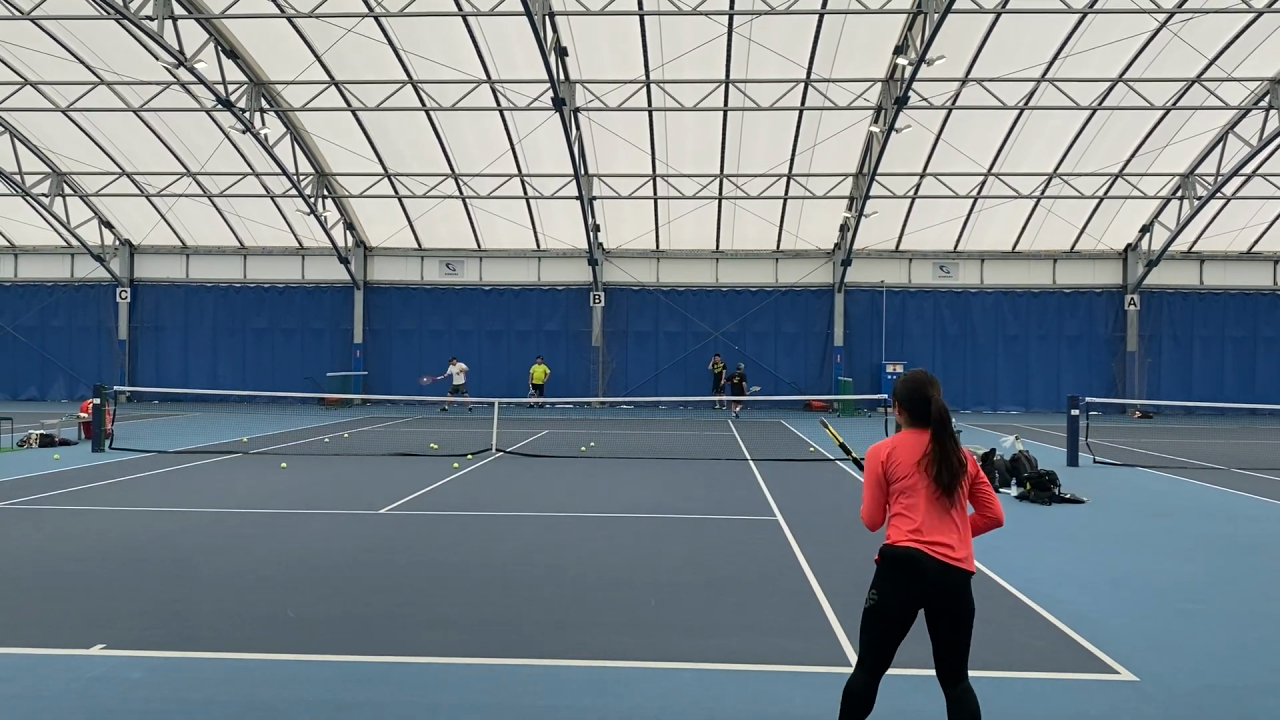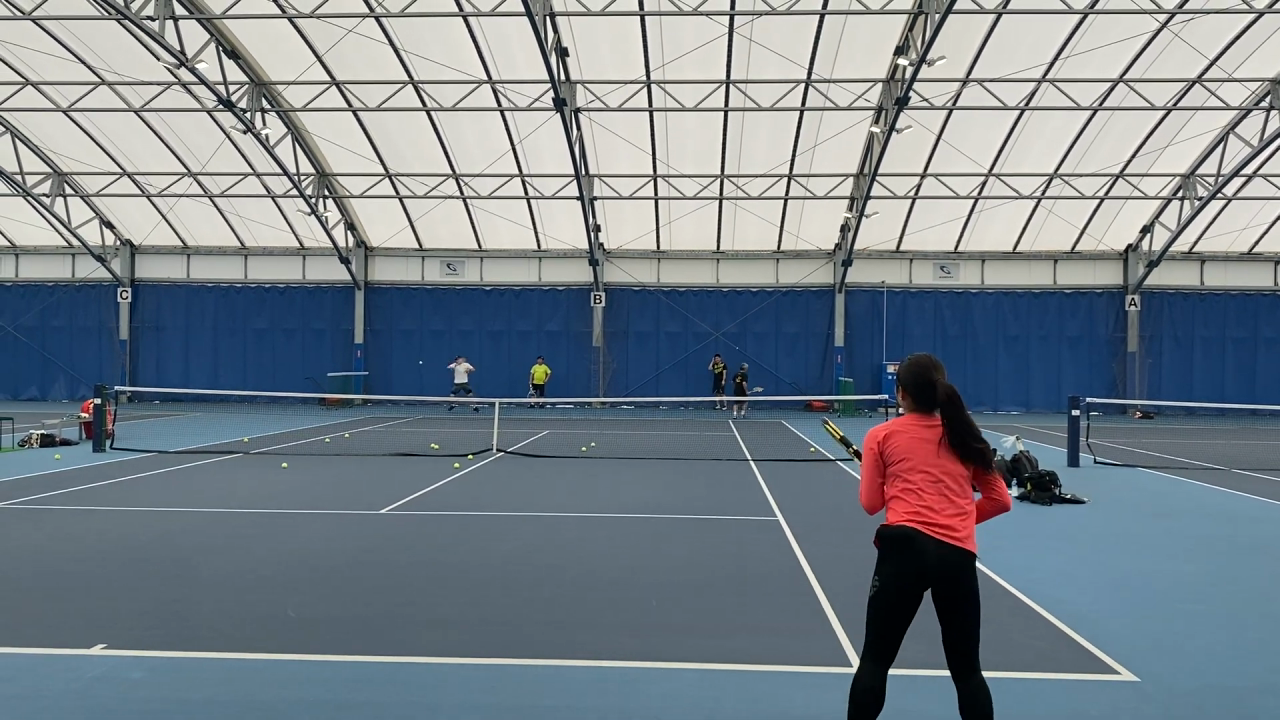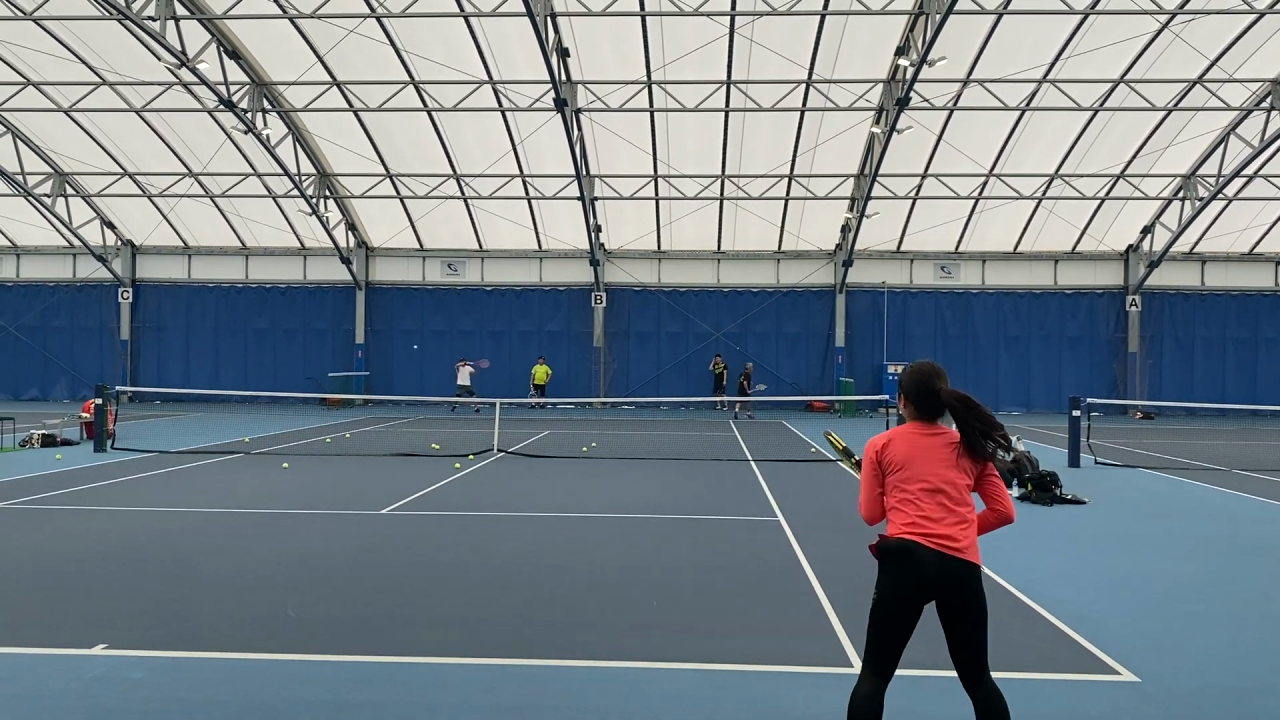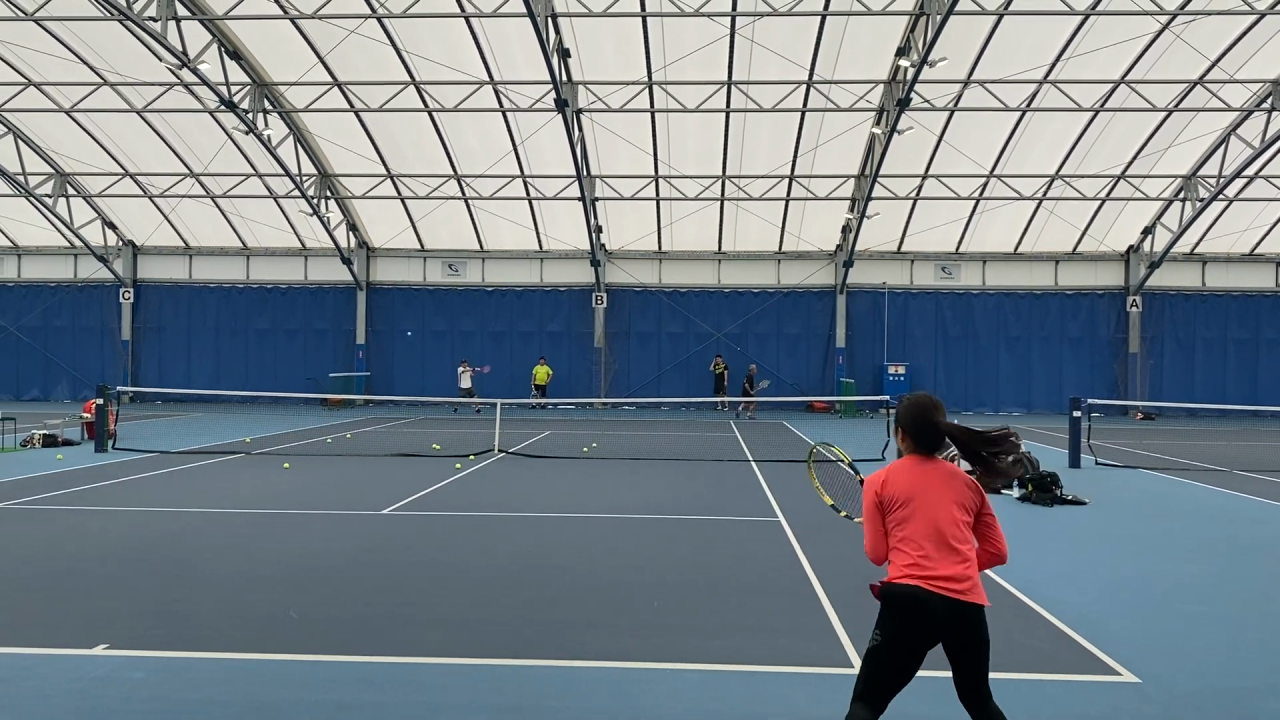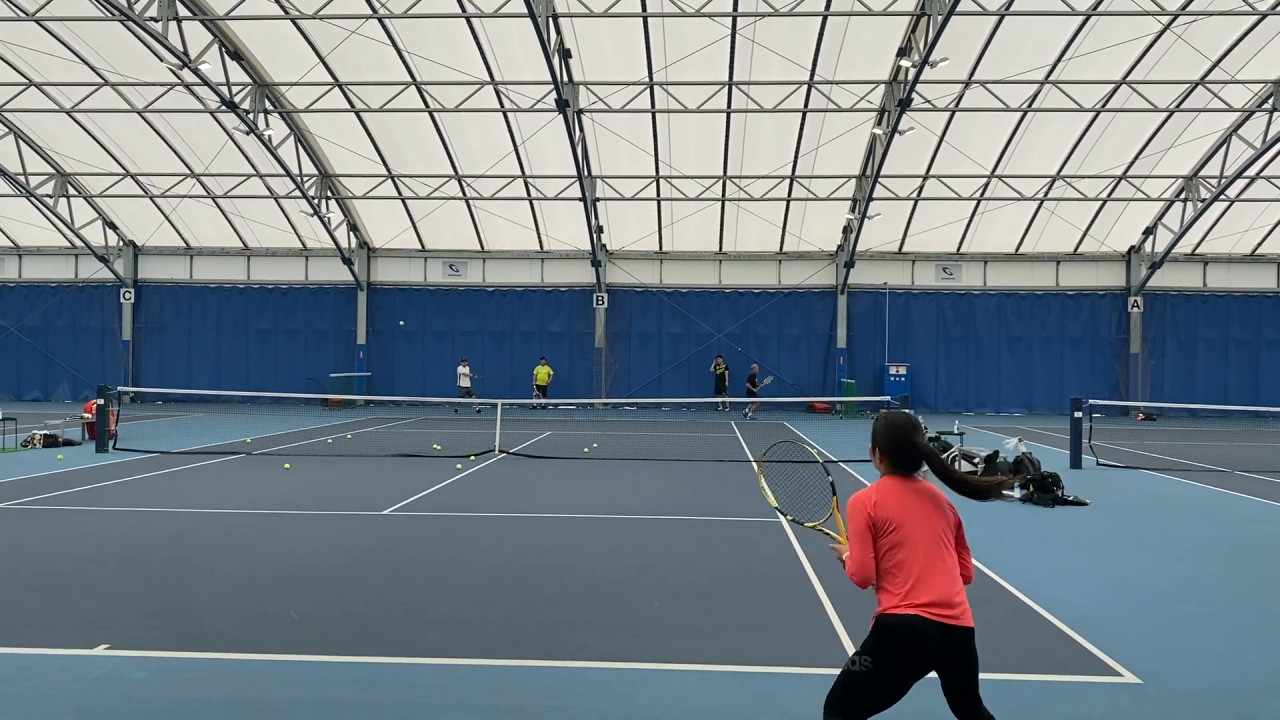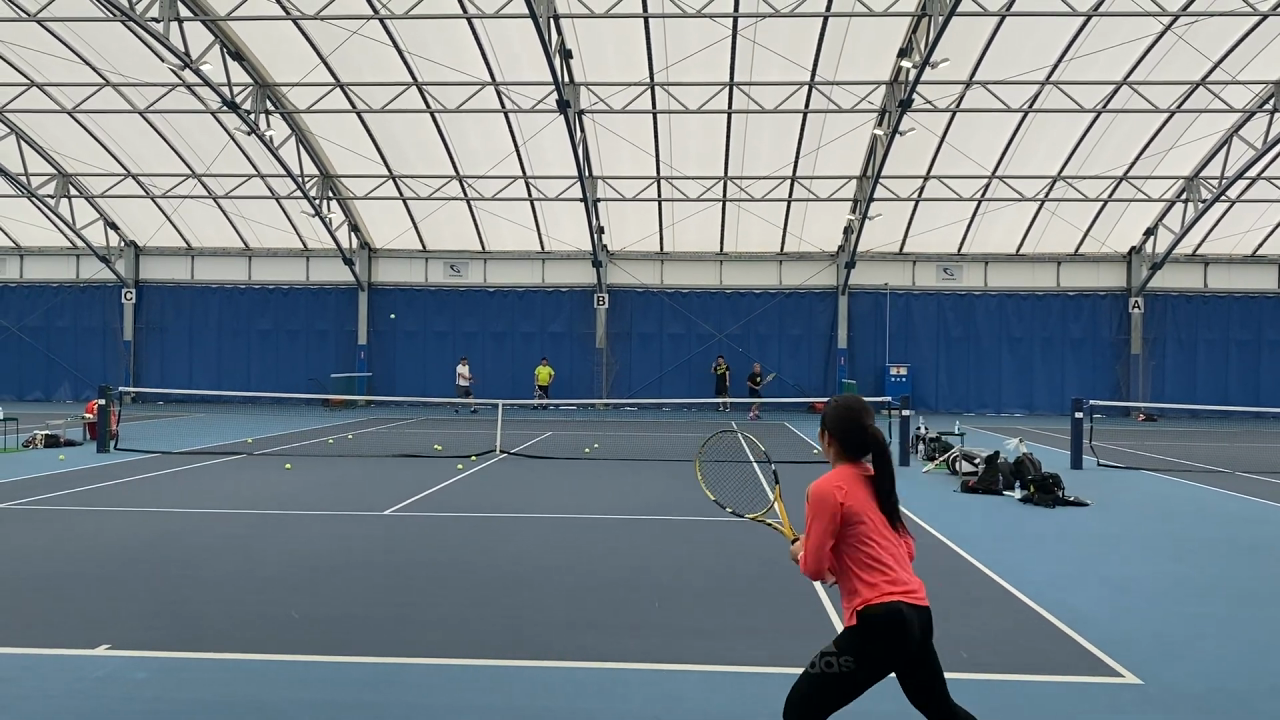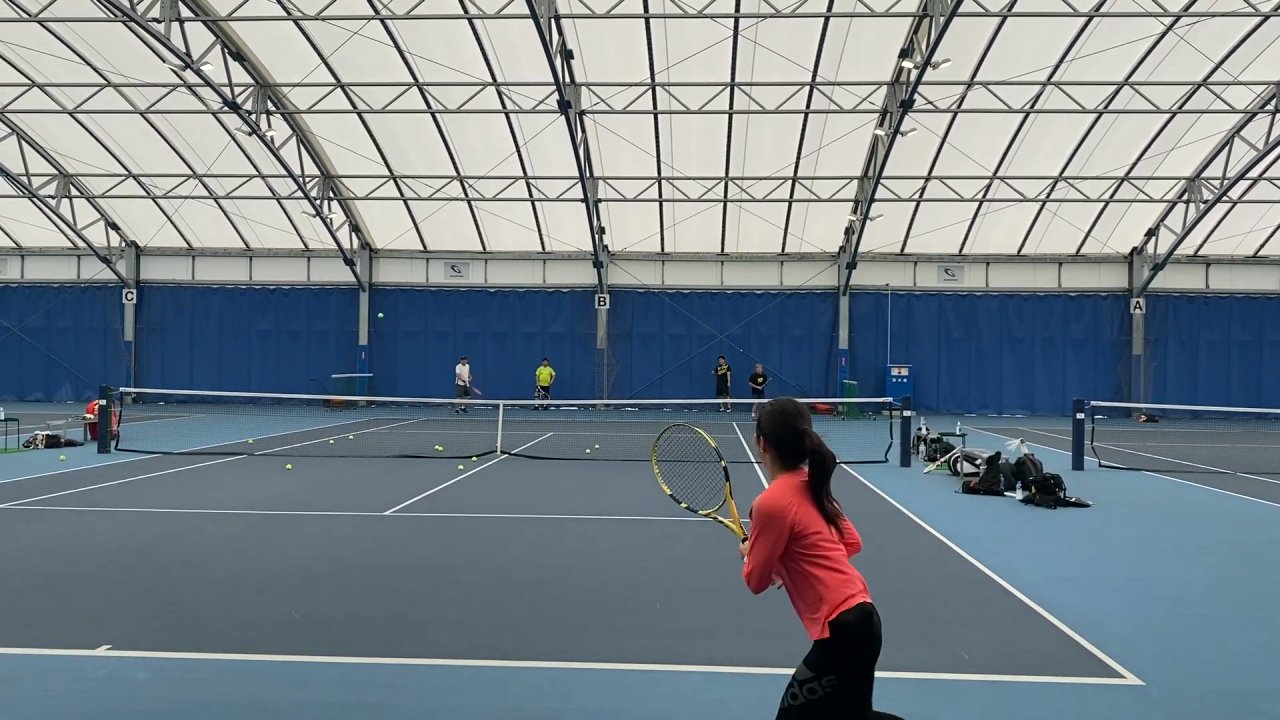
dt=0.1s
person 1, frame 1
left shoulder: (884, 452)
right shoulder: (962, 456)
left elbow: (871, 518)
right elbow: (994, 516)
left hip: (903, 563)
right hip: (955, 573)
left knee: (869, 667)
right knee: (954, 679)
person 1, frame 2
left shoulder: (881, 435)
right shoulder: (965, 441)
left elbow: (870, 502)
right elbow: (1001, 501)
left hip: (904, 547)
right hip: (958, 557)
left knee: (874, 660)
right knee: (967, 669)
person 1, frame 3
left shoulder: (881, 444)
right shoulder: (970, 448)
left elbow: (871, 514)
right elbow: (1005, 513)
left hip: (905, 563)
right hip: (963, 570)
left knee: (874, 674)
right knee: (978, 680)
person 1, frame 4
left shoulder: (880, 481)
right shoulder: (968, 484)
left elbow: (876, 552)
right elbow: (998, 553)
left hip: (909, 600)
right hip: (965, 606)
person 1, frame 5
left shoulder: (864, 502)
right shoulder: (943, 503)
left elbow: (862, 578)
left wrist: (849, 556)
left hip: (903, 630)
right hip: (957, 632)
person 1, frame 6
left shoulder: (825, 490)
right shoulder: (878, 485)
left elbow: (814, 568)
left wrist: (800, 551)
left hip: (877, 621)
right hip: (914, 614)
person 1, frame 7
left shoulder: (770, 504)
right shoulder: (813, 487)
left elbow: (756, 582)
right elbow: (852, 542)
left wrist: (749, 550)
left hip: (843, 631)
right hip: (854, 617)
